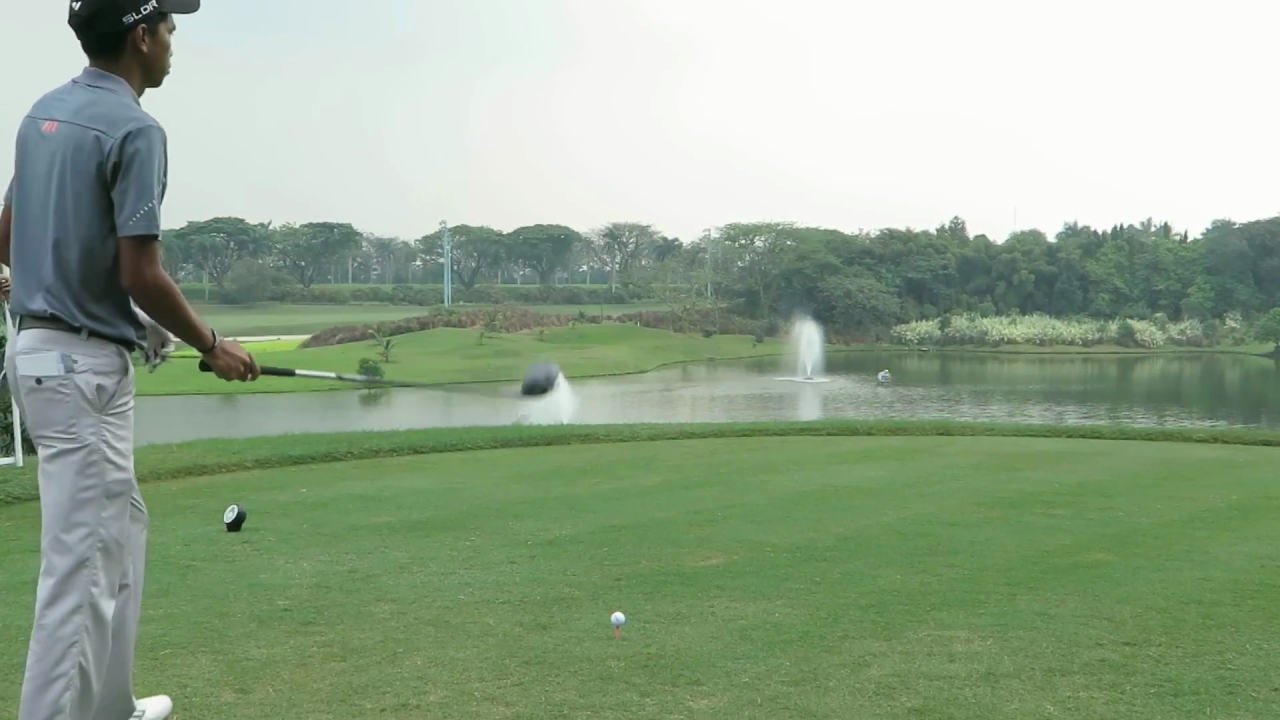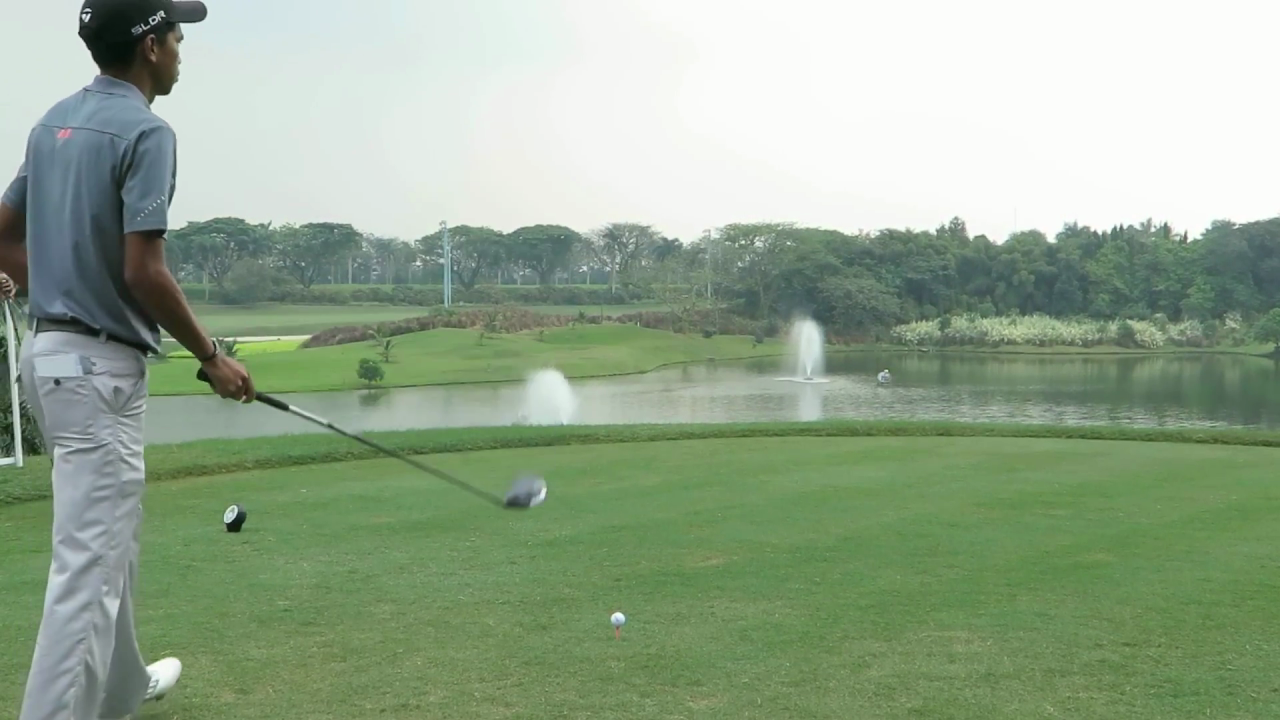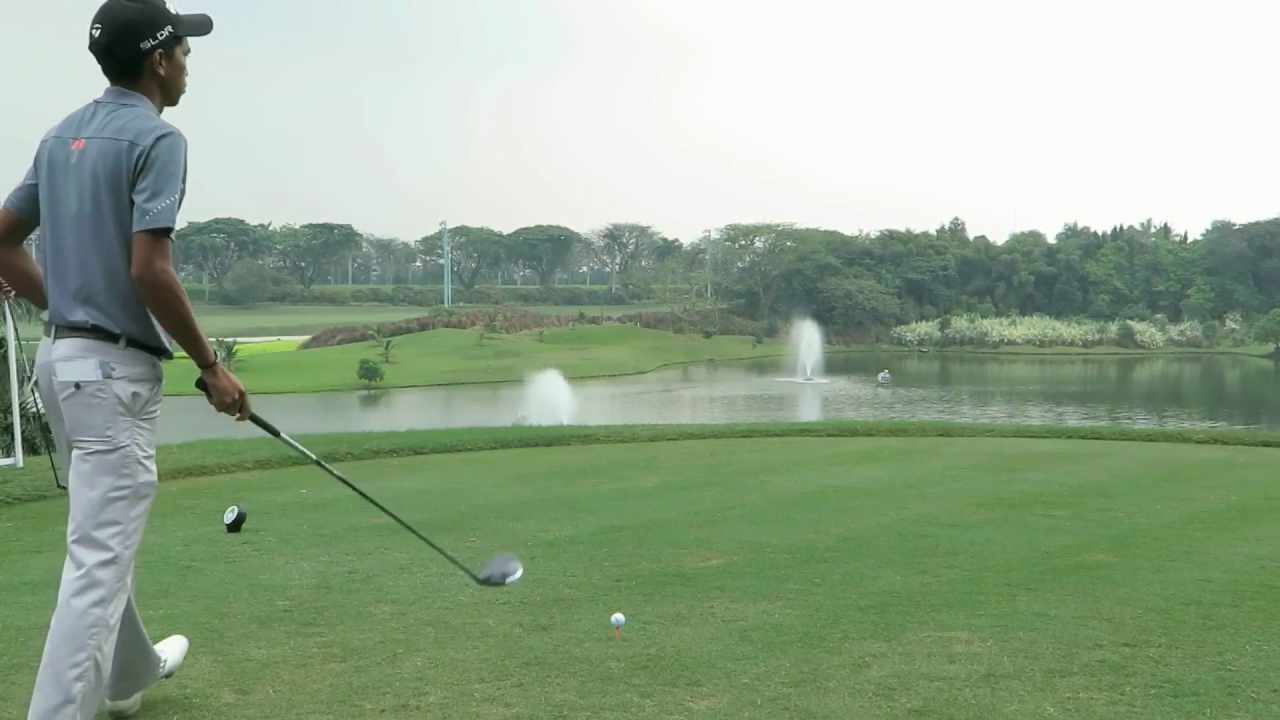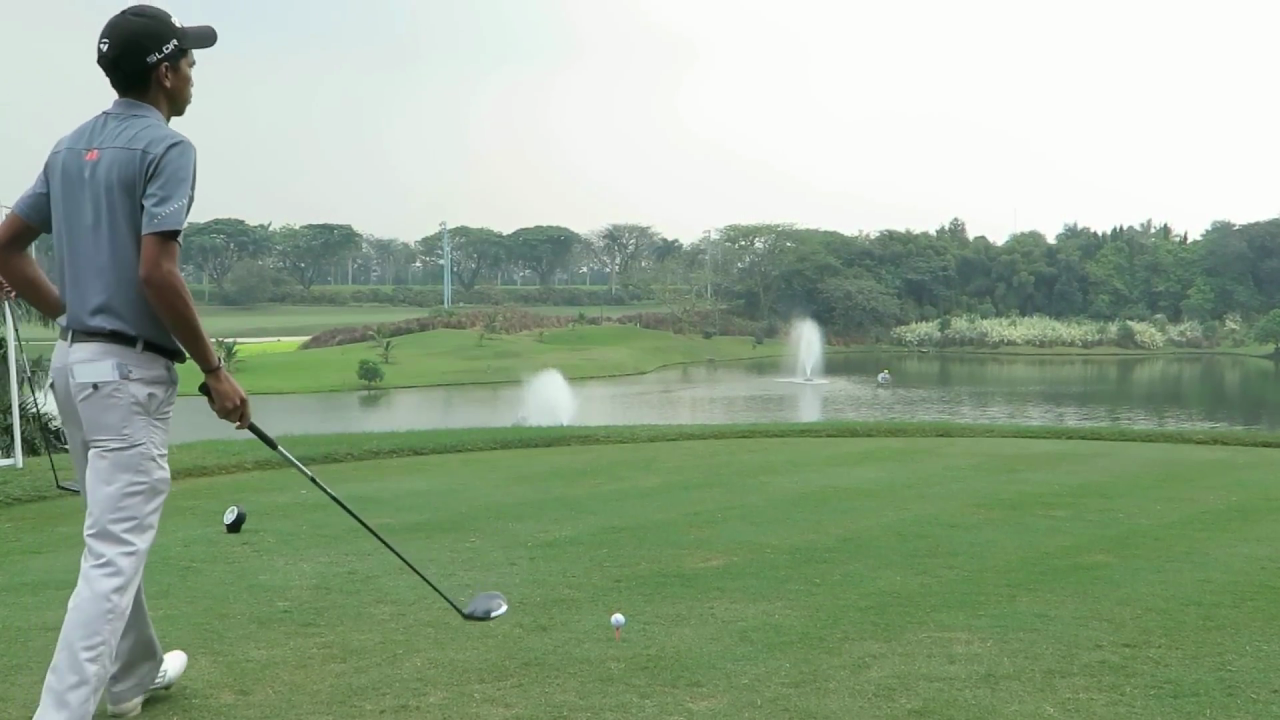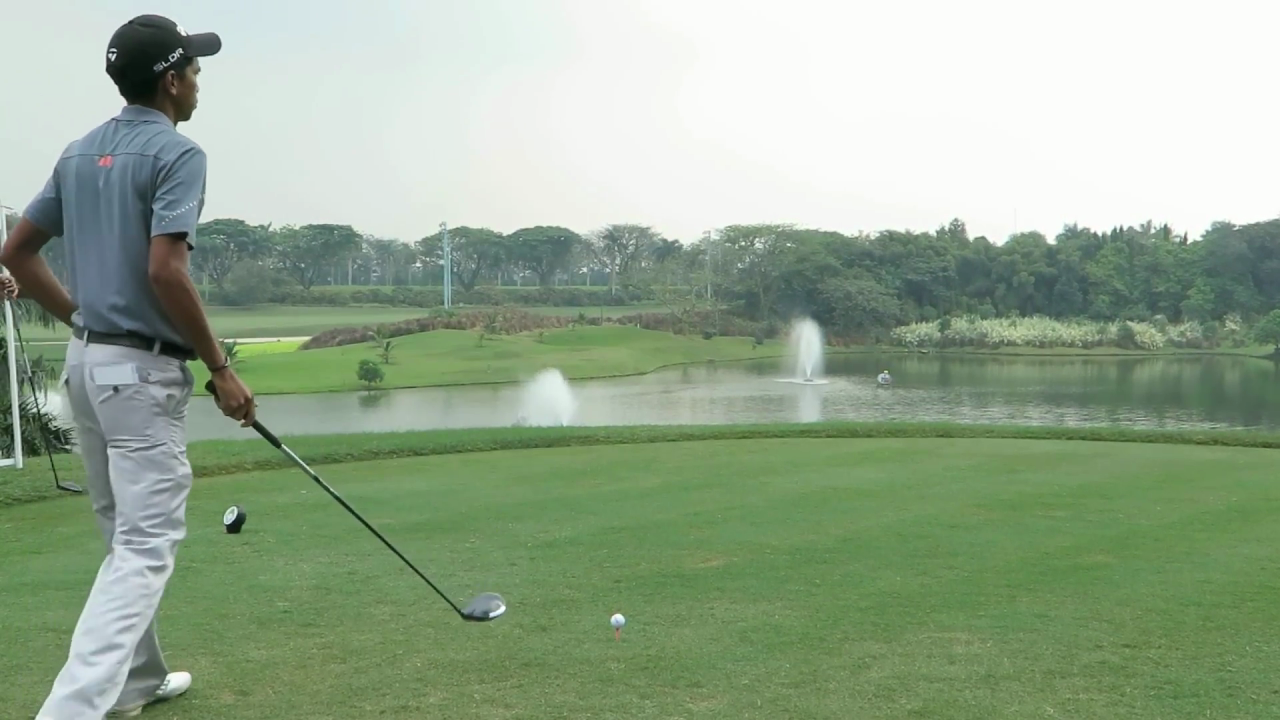
dt=0.1s
person 1, frame 1
right shoulder: (133, 129)
right elbow: (141, 275)
right wrist: (211, 346)
right hip: (83, 364)
left knee: (119, 534)
right knee: (81, 561)
person 1, frame 2
right shoulder: (145, 131)
right elbow: (143, 272)
right wrist: (211, 356)
right hip: (99, 364)
left knee: (109, 537)
right knee: (87, 559)
person 1, frame 3
left shoulder: (63, 136)
right shoulder: (157, 139)
right elbow: (149, 271)
right wrist: (211, 367)
left hip: (64, 357)
right hip: (114, 368)
left knee: (108, 538)
right knee: (99, 558)
person 1, frame 4
left shoulder: (70, 146)
right shoulder: (167, 148)
right elbow: (156, 272)
right wrist: (215, 370)
left hip: (73, 360)
right hip: (129, 368)
left knee: (115, 533)
right knee: (113, 555)
person 1, frame 5
left shoulder: (79, 152)
right shoulder: (178, 153)
right elbow: (165, 271)
right wrist: (221, 369)
left hip: (86, 362)
right hip: (144, 368)
left knee: (124, 532)
right knee: (145, 548)
